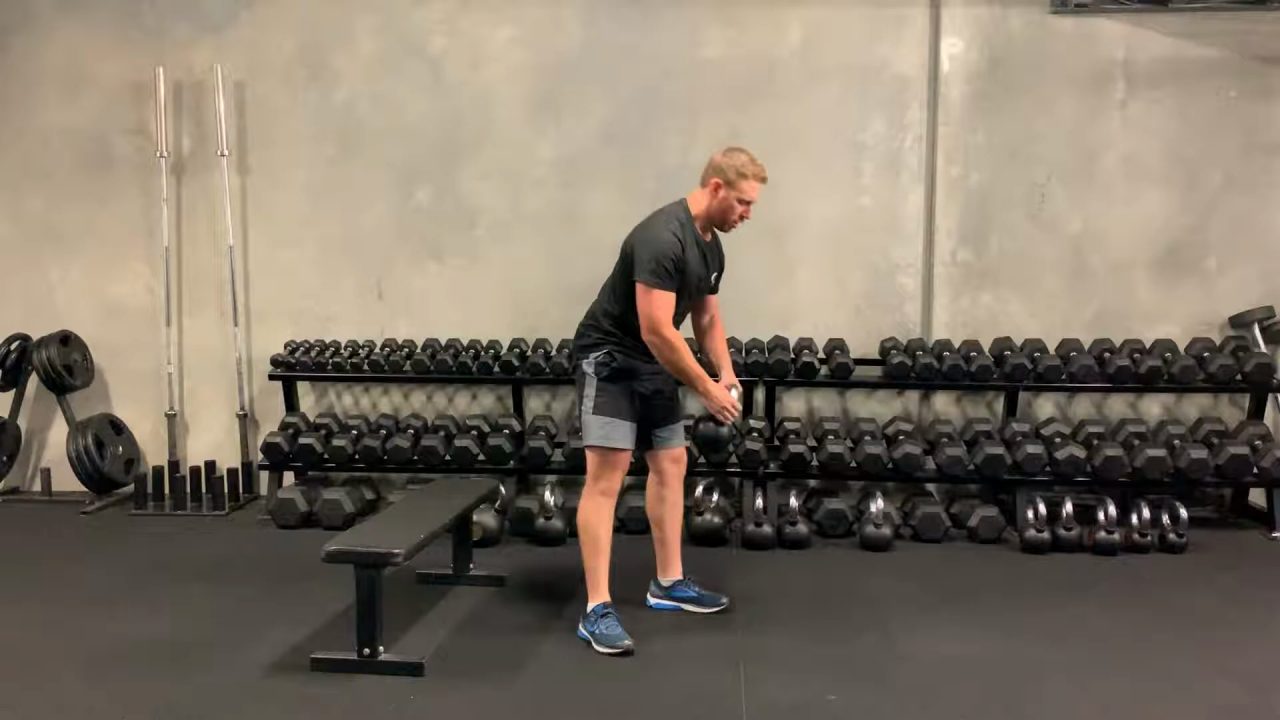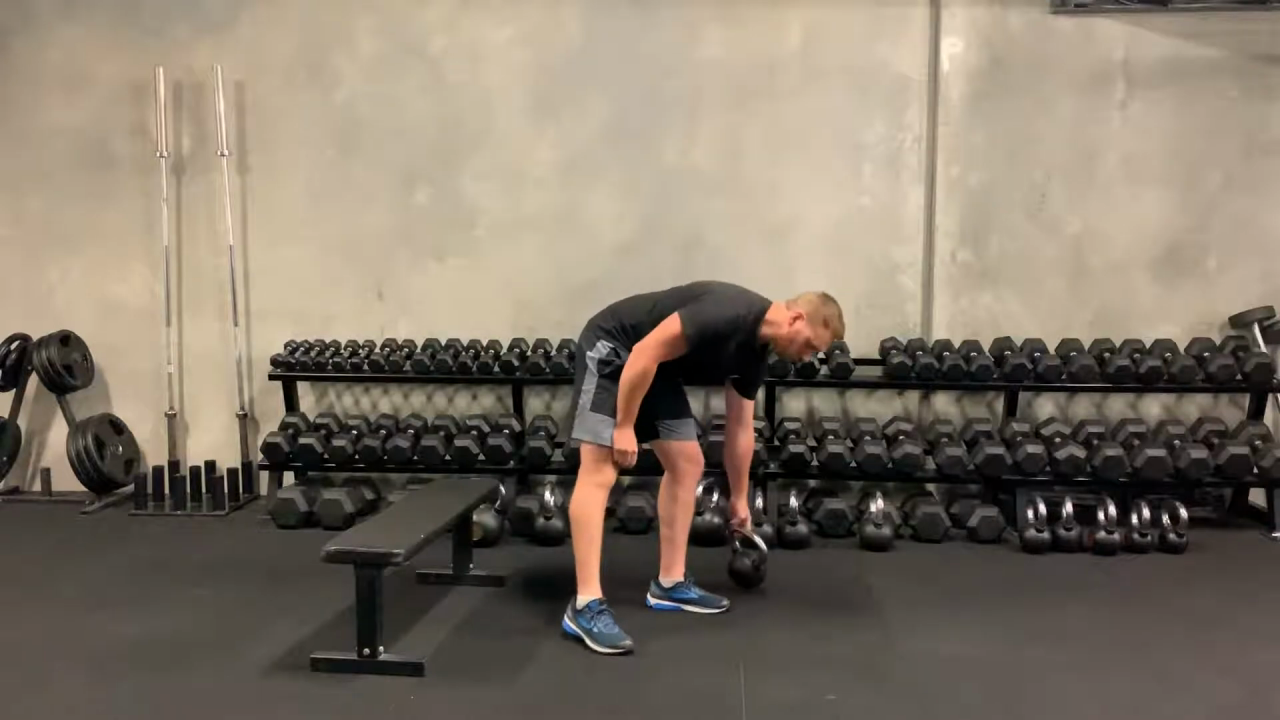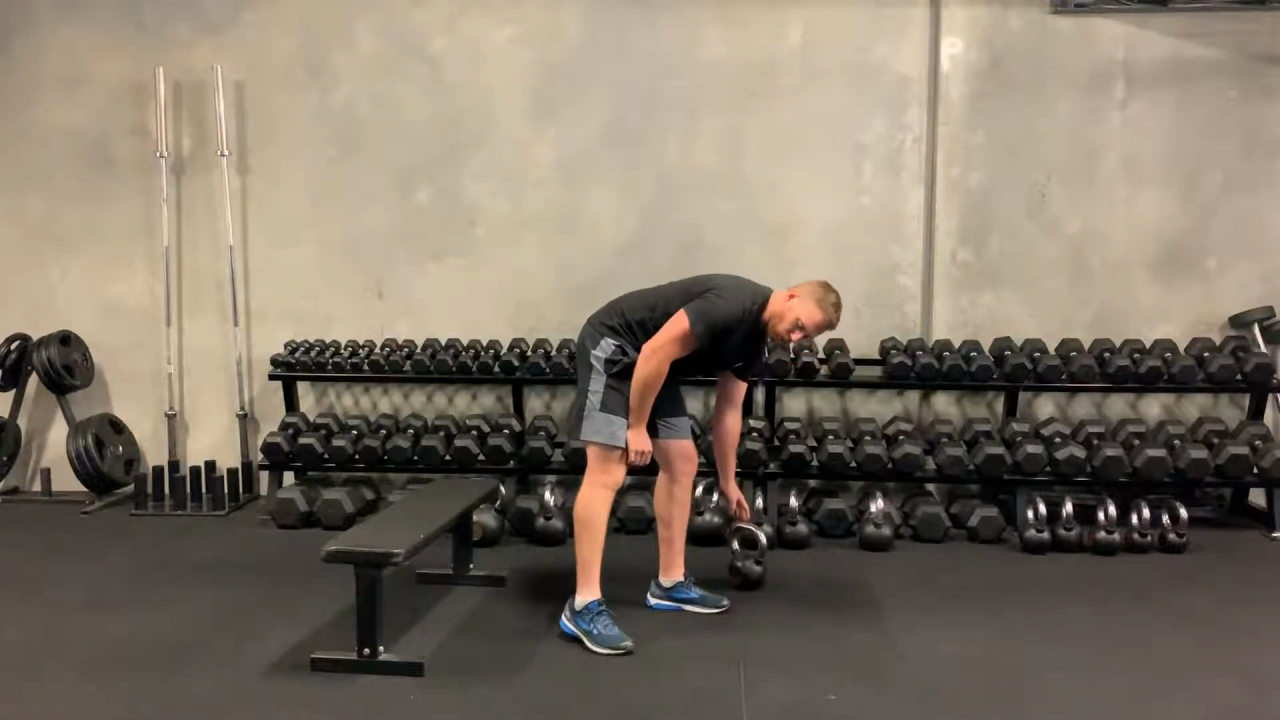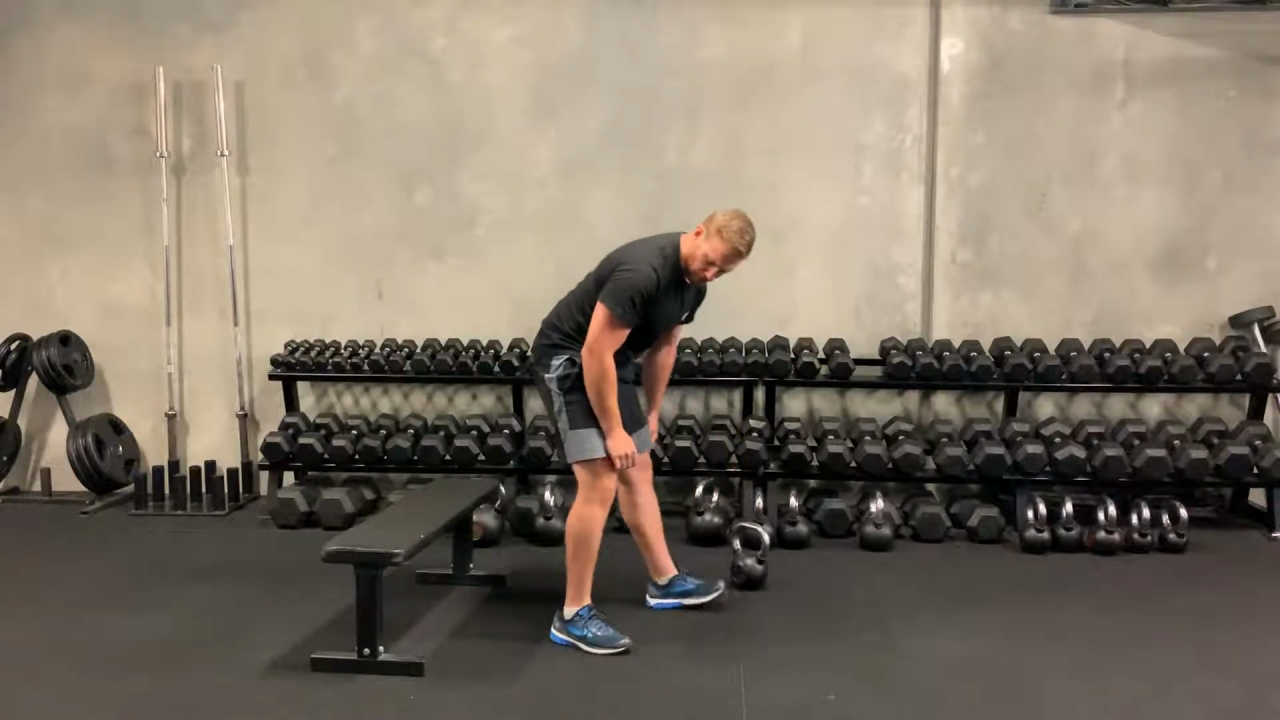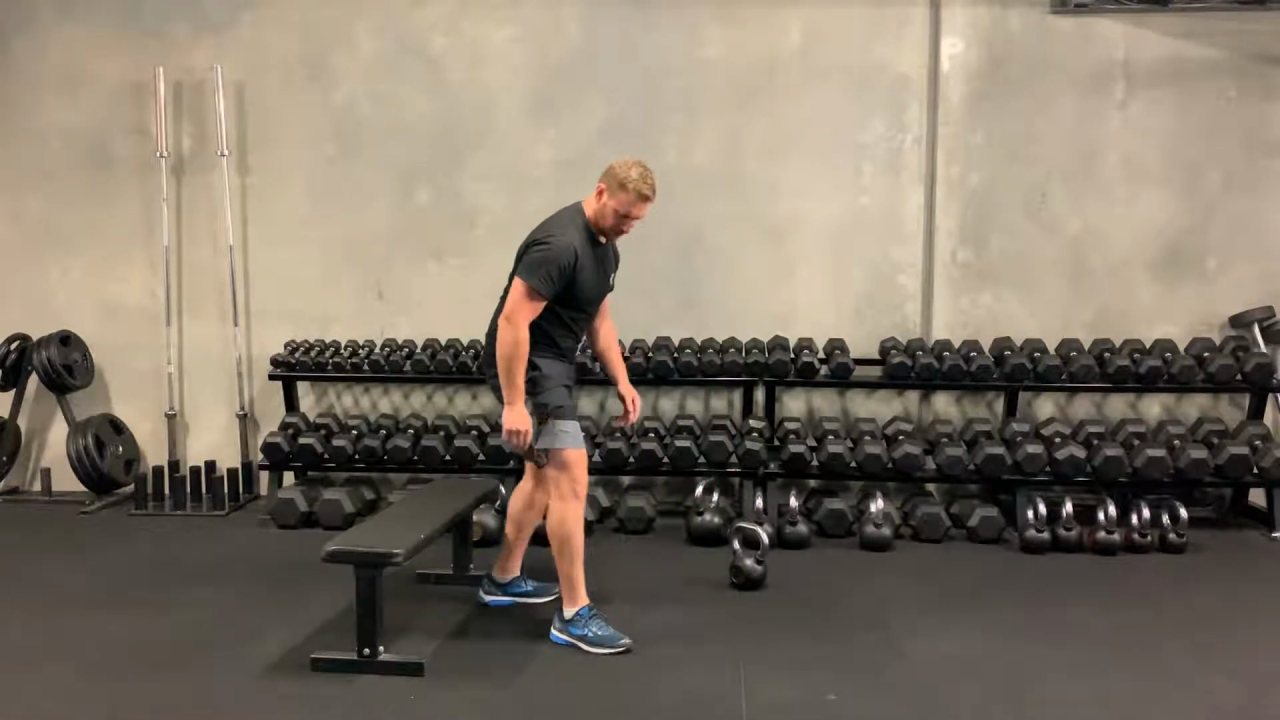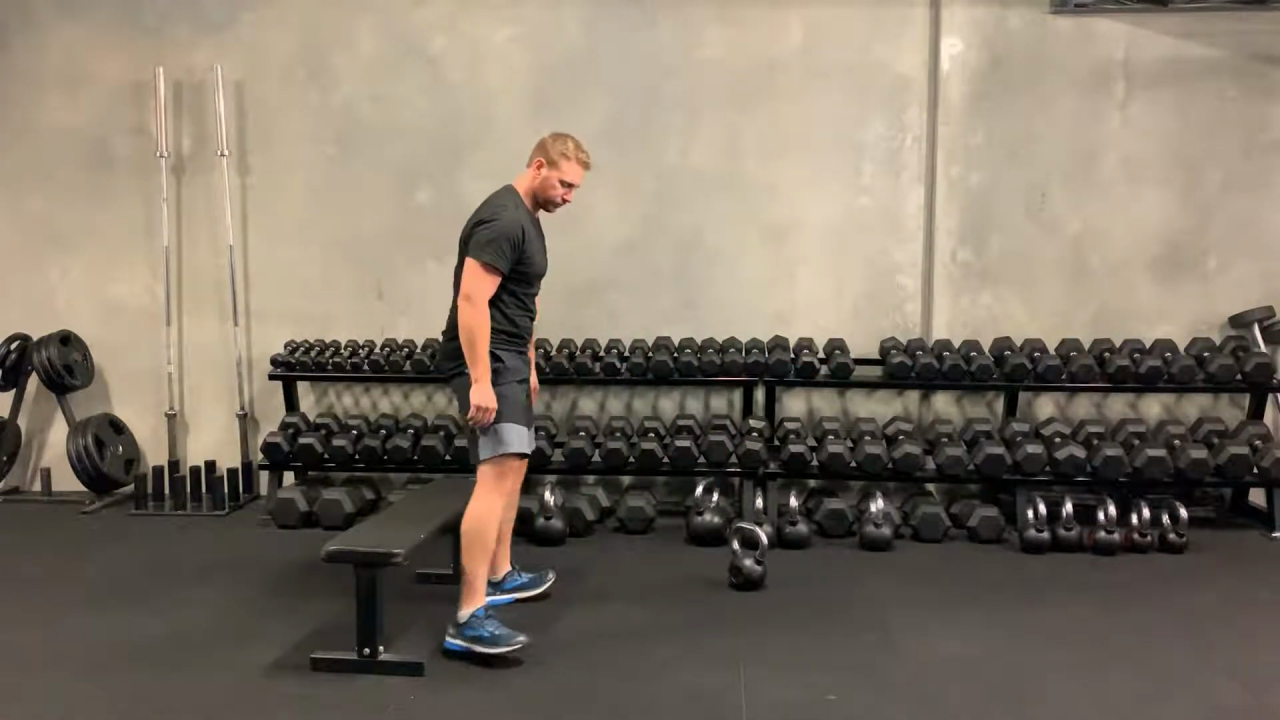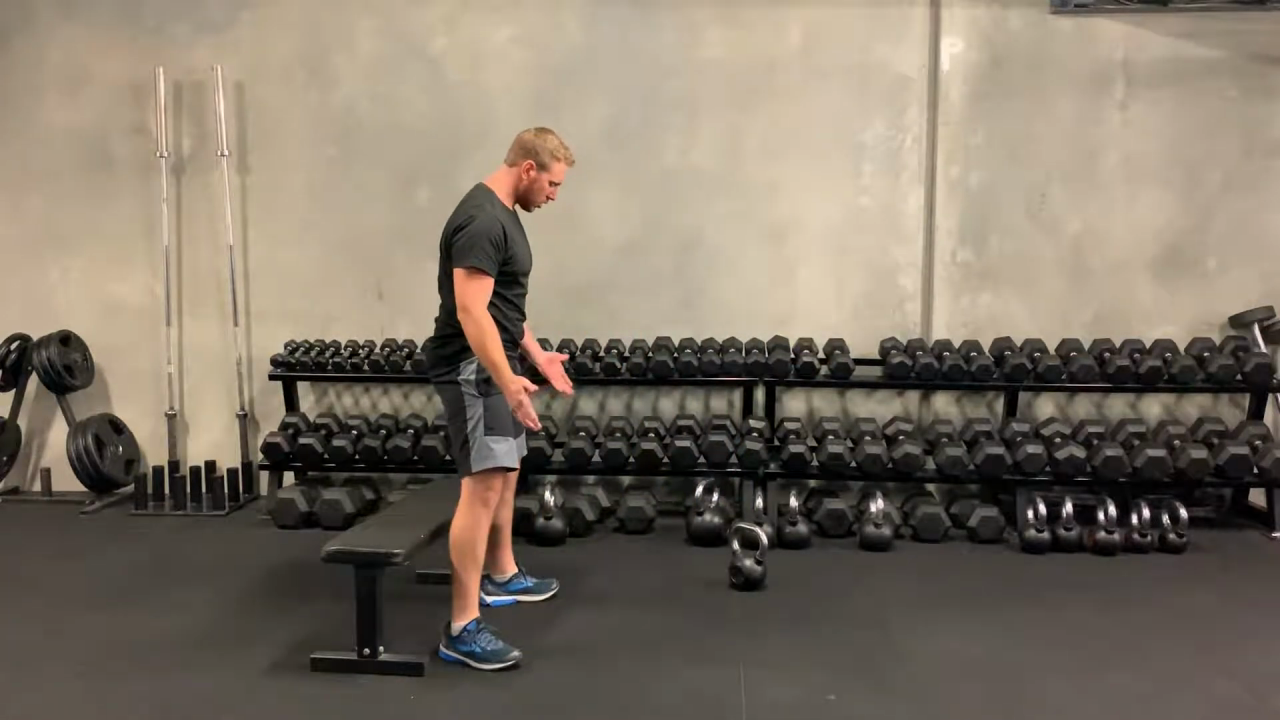
dt=0.5s
person 1, frame 1
left shoulder: (711, 246)
right shoulder: (662, 239)
left elbow: (707, 317)
right elbow: (657, 332)
left wrist: (727, 377)
right wrist: (705, 390)
left hip: (651, 365)
right hip: (609, 359)
left knee: (671, 465)
right knee: (606, 477)
left ankle: (668, 582)
right ankle: (597, 608)
person 1, frame 2
left shoulder: (755, 352)
right shoulder: (724, 314)
left elbow: (741, 426)
right elbow: (644, 354)
left wrist: (739, 498)
right wrist: (625, 428)
right hip: (613, 350)
left knee: (689, 464)
right knee: (600, 473)
left ankle: (670, 582)
right ankle: (586, 605)
person 1, frame 3
left shoulder: (755, 341)
right shoulder: (730, 304)
left elbow: (728, 409)
right elbow: (656, 352)
left wrist: (728, 481)
right wrist: (637, 427)
left hip: (651, 366)
right hip: (614, 347)
left knee: (683, 463)
right knee: (607, 475)
left ankle: (670, 583)
right ankle: (584, 604)
person 1, frame 4
left shoulder: (694, 285)
right shoulder: (641, 271)
left elbow: (662, 346)
right elbow: (594, 352)
left wrist: (651, 413)
right wrist: (614, 431)
left hip: (611, 365)
right hip: (569, 362)
left knee: (637, 472)
right knee: (600, 484)
left ankle: (665, 580)
right ankle: (573, 614)
person 1, frame 5
left shoulder: (604, 247)
right shoulder: (559, 244)
left elbow: (599, 318)
right elbow: (512, 323)
left wrist: (622, 381)
right wrist: (514, 405)
left hip: (552, 363)
right hip: (526, 366)
left knee: (544, 472)
right knee: (571, 478)
left ankle: (504, 577)
right ankle: (575, 614)
person 1, frame 6
left shoulder: (528, 221)
right shoulder: (503, 220)
right elbow: (472, 301)
left wrist: (529, 368)
right wrist: (480, 381)
left hip: (507, 358)
right hip: (486, 360)
left knee: (510, 466)
right knee: (500, 476)
left ankle: (499, 572)
right ankle: (470, 617)
person 1, frame 7
left shoulder: (502, 214)
right shoulder: (481, 220)
right elbow: (471, 311)
left wrist: (537, 355)
right wrist: (508, 383)
left hip: (493, 365)
right hip: (473, 369)
left knee: (505, 474)
right knee: (484, 487)
left ankle: (502, 576)
right ankle: (462, 628)
